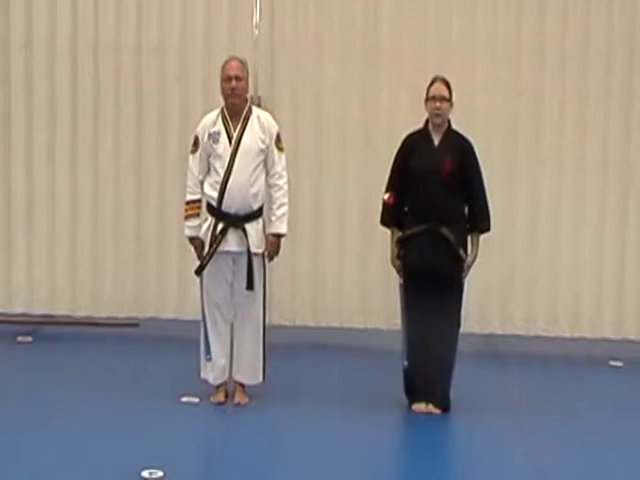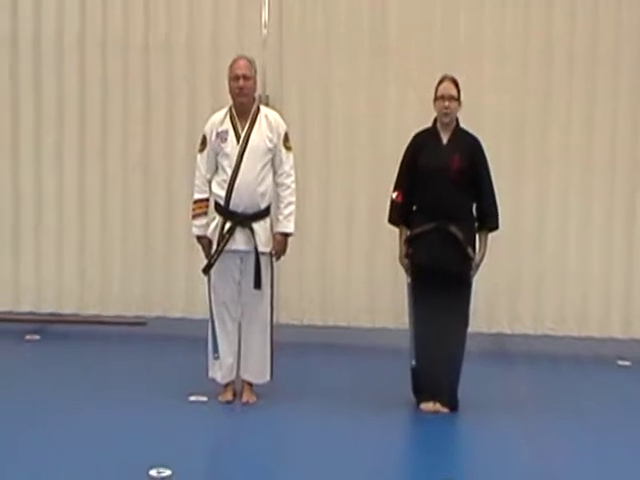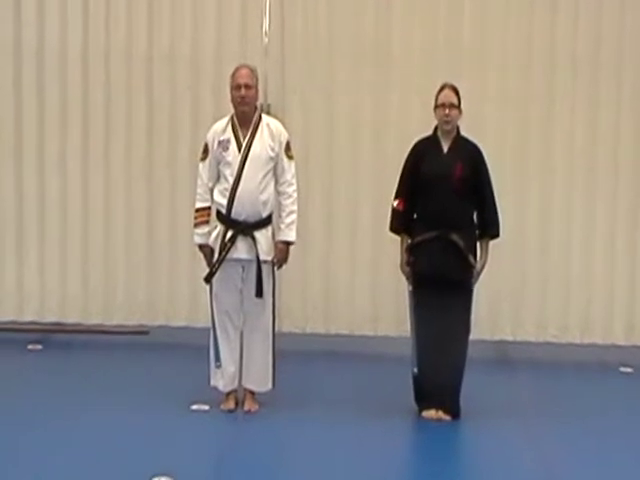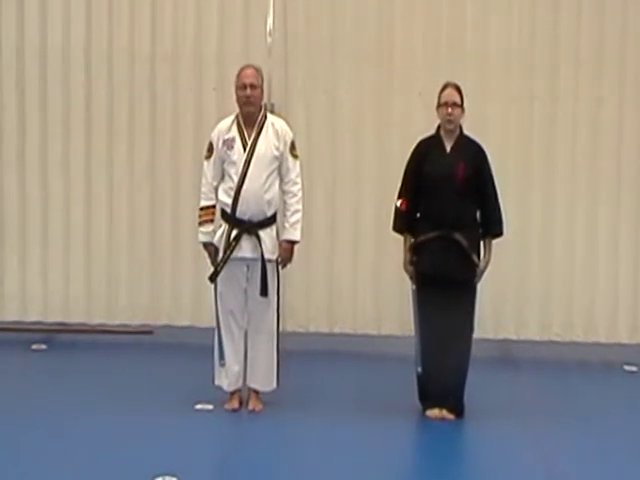
dt=0.5s
person 1, frame 1
left shoulder: (266, 124)
right shoulder: (207, 126)
left elbow: (278, 180)
right elbow: (194, 181)
left wrist: (276, 229)
right wrist: (193, 230)
left hip: (252, 230)
right hip: (216, 229)
left knee: (249, 309)
right knee: (216, 307)
left ankle: (242, 382)
right ankle: (219, 381)
person 1, frame 2
left shoulder: (273, 123)
right shoulder: (215, 124)
left elbow: (286, 179)
right elbow: (202, 180)
left wrist: (283, 229)
right wrist: (201, 229)
left hip: (259, 229)
right hip: (223, 228)
left knee: (256, 307)
right knee: (223, 306)
left ankle: (249, 380)
right ankle: (227, 379)
person 1, frame 3
left shoulder: (275, 132)
right shoulder: (217, 133)
left elbow: (287, 188)
right elbow: (204, 189)
left wrist: (285, 237)
right wrist: (203, 237)
left hip: (261, 237)
right hip: (225, 236)
left knee: (258, 316)
right knee: (225, 314)
left ankle: (252, 389)
right ankle: (228, 388)
person 1, frame 4
left shoulder: (280, 131)
right shoulder: (222, 132)
left elbow: (292, 187)
right elbow: (208, 187)
left wrist: (289, 236)
right wrist: (207, 236)
left hip: (266, 236)
right hip: (229, 236)
left knee: (262, 315)
right knee: (229, 314)
left ankle: (255, 389)
right ankle: (233, 387)
person 2, frame 1
left shoulder: (462, 147)
right shoulder: (411, 144)
left elbow: (476, 197)
right elbow: (395, 194)
left wrist: (474, 244)
right wrist: (394, 241)
left hip: (450, 242)
right hip: (416, 241)
left knee: (445, 319)
right knee: (416, 317)
left ankle: (438, 394)
right ankle: (418, 392)
person 2, frame 2
left shoulder: (470, 145)
right shoulder: (420, 143)
left elbow: (484, 195)
right elbow: (403, 192)
left wrist: (482, 243)
right wrist: (403, 240)
left hip: (459, 240)
right hip: (424, 239)
left knee: (453, 318)
right knee: (425, 316)
left ankle: (445, 393)
right ankle: (426, 391)
person 2, frame 3
left shoulder: (471, 153)
right shoulder: (420, 151)
left elbow: (485, 203)
right elbow: (404, 200)
left wrist: (483, 250)
right wrist: (404, 248)
left hip: (460, 248)
right hip: (426, 247)
left knee: (455, 326)
right knee: (426, 324)
left ankle: (448, 400)
right ankle: (428, 398)
person 2, frame 4
left shoulder: (474, 152)
right shoulder: (423, 150)
left elbow: (488, 202)
right elbow: (407, 200)
left wrist: (487, 249)
right wrist: (407, 247)
left hip: (463, 247)
right hip: (428, 246)
left knee: (458, 325)
right knee: (430, 324)
left ankle: (451, 399)
right ankle: (432, 398)
